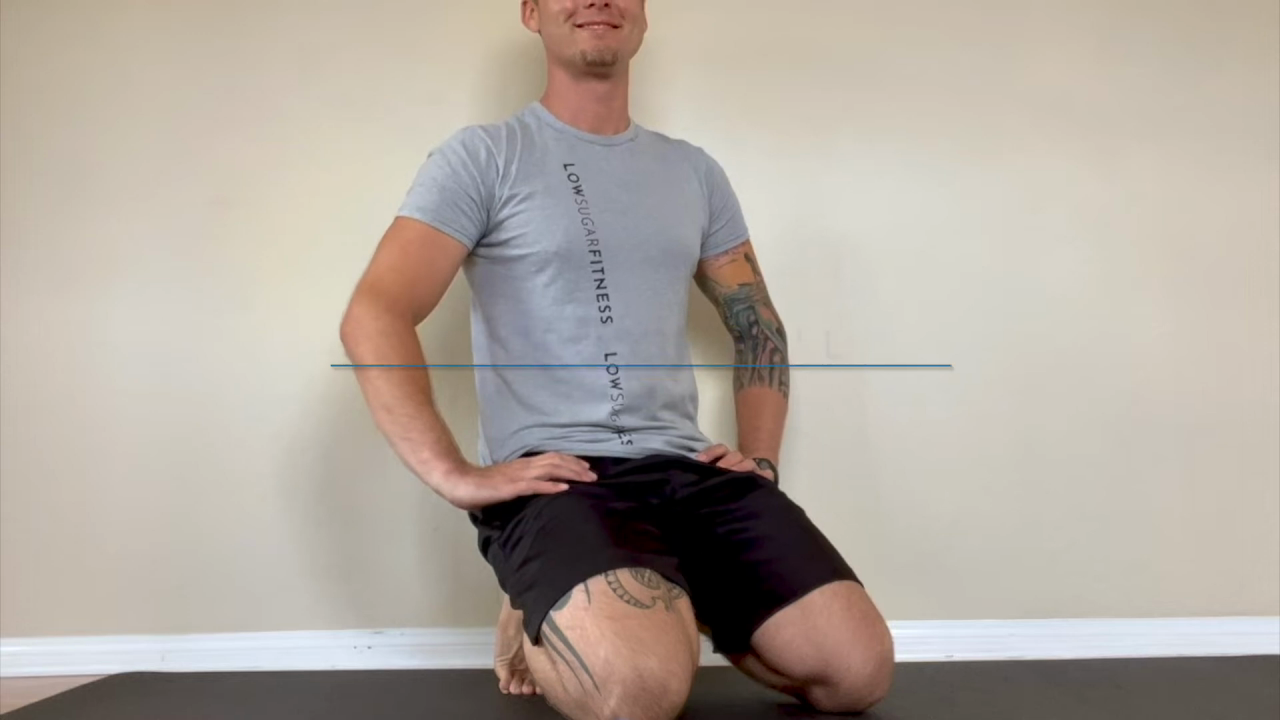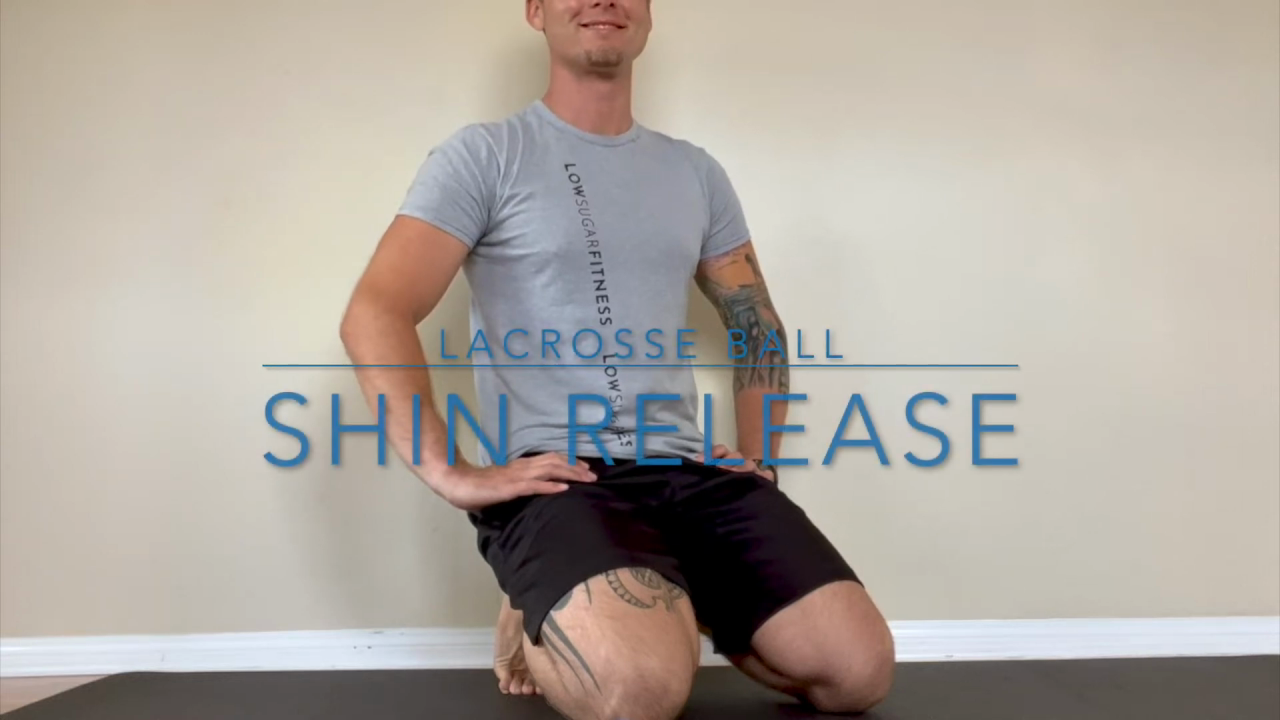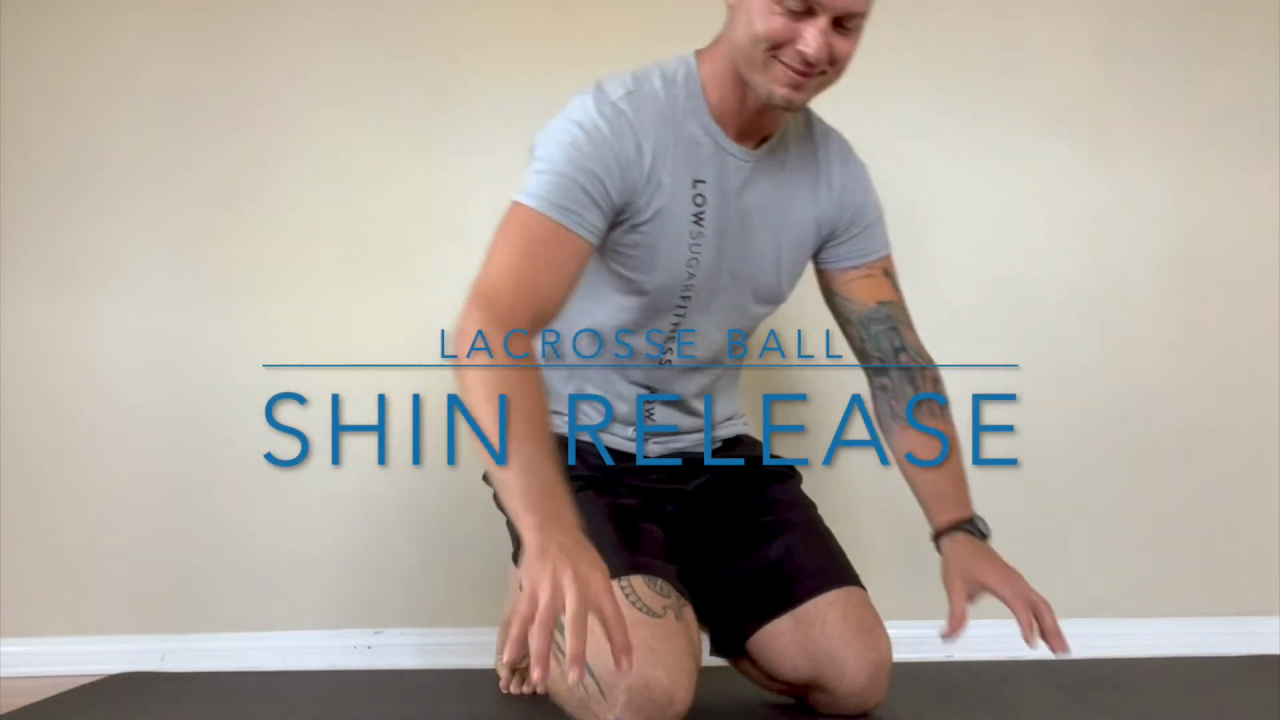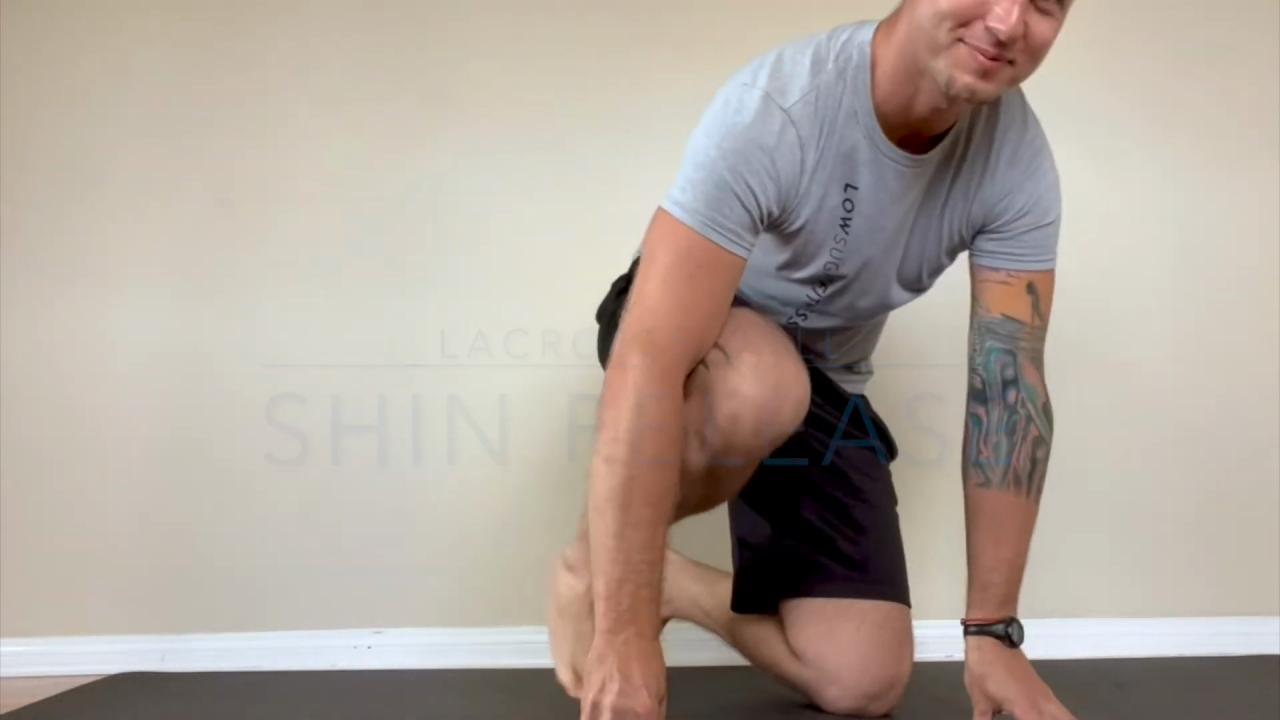
dt=1s
person 1, frame 1
left shoulder: (694, 171)
right shoulder: (483, 156)
left elbow: (759, 327)
right elbow: (373, 319)
left wrist: (760, 460)
right wrist: (456, 475)
left hip: (689, 469)
right hip: (553, 475)
left ankle: (669, 602)
right ankle: (543, 619)
person 1, frame 2
left shoulder: (695, 172)
right shoulder: (484, 156)
left elbow: (758, 328)
right elbow: (374, 317)
left wrist: (758, 458)
right wrist: (452, 474)
left hip: (689, 469)
right hip: (553, 475)
left ankle: (667, 604)
right ankle: (542, 619)
person 1, frame 3
left shoulder: (834, 173)
right shoulder: (609, 125)
left elbow: (892, 355)
right elbow: (490, 326)
left wrist: (961, 531)
right wrist: (548, 532)
left hip: (714, 456)
right hip: (576, 453)
left ankle: (666, 605)
right ankle: (537, 607)
person 1, frame 4
left shoulder: (1020, 162)
right shoulder: (776, 109)
left elbow: (1010, 388)
right elbow: (648, 365)
left wrist: (991, 630)
right wrist: (624, 632)
left hip: (826, 387)
right knee: (763, 385)
left ankle: (675, 585)
right ankle: (587, 566)
